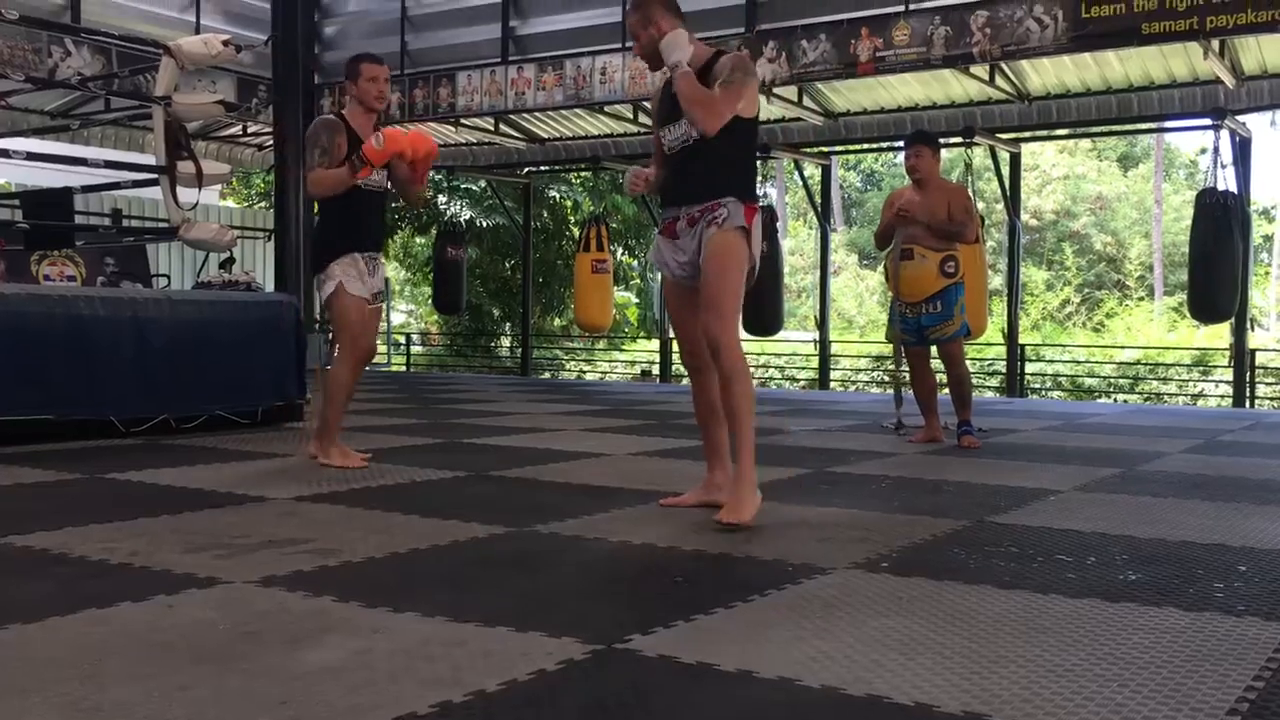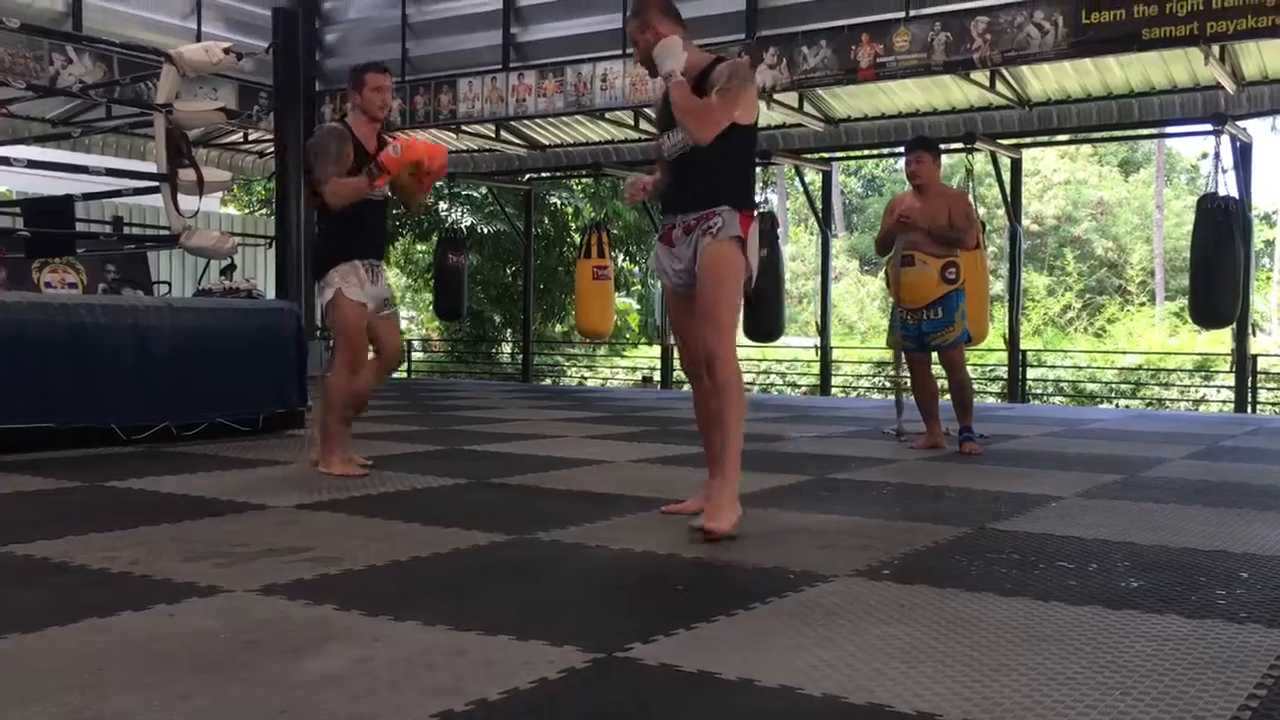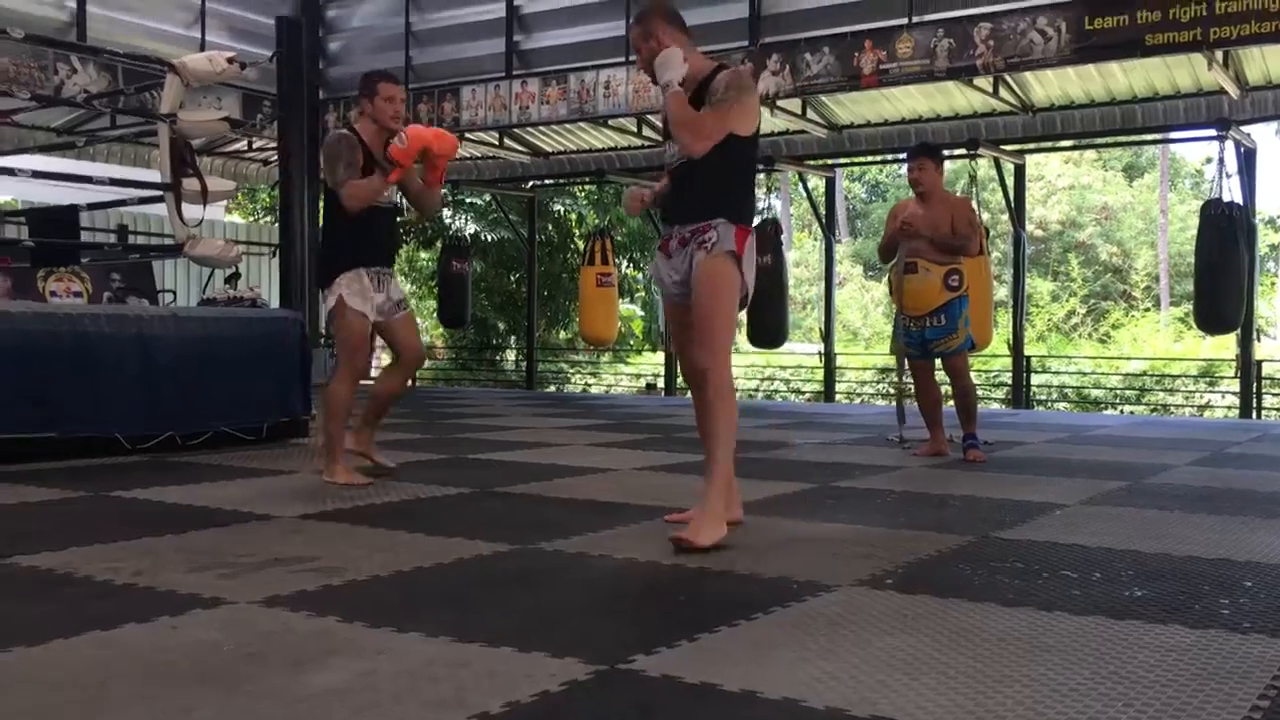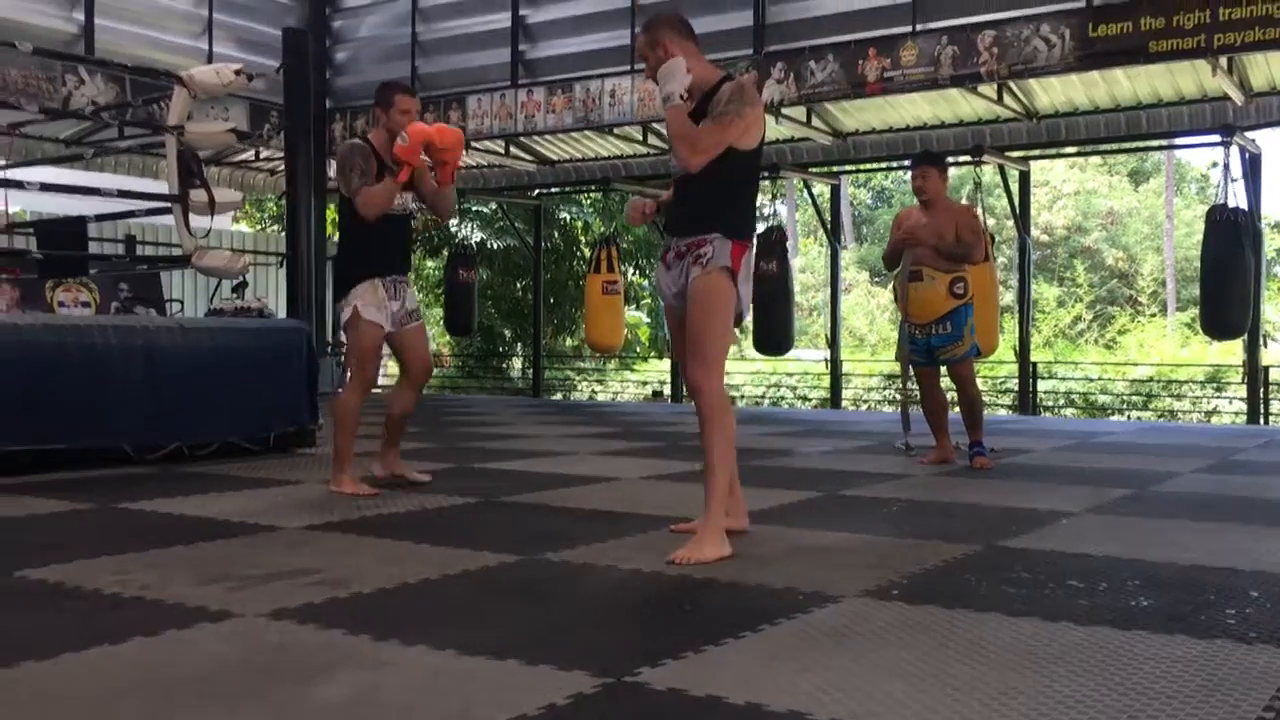
dt=0.1s
person 1, frame 1
left shoulder: (732, 66)
right shoulder: (664, 94)
left elbow: (709, 119)
left wrist: (680, 63)
right wrist: (646, 178)
left hip: (725, 214)
right hip: (674, 227)
left knee: (718, 336)
right knee: (694, 357)
left ankle: (746, 476)
right ankle: (718, 478)
person 1, frame 2
left shoulder: (732, 73)
right shoulder: (669, 96)
left elbow: (702, 130)
left wrist: (673, 72)
right wrist: (648, 186)
left hip: (724, 224)
right hip: (675, 234)
left knee: (715, 349)
right knee: (695, 365)
left ankle: (725, 493)
right ankle: (720, 488)
person 1, frame 3
left shoulder: (733, 82)
right shoulder: (675, 102)
left elbow: (696, 142)
left wrist: (671, 83)
right wrist: (649, 196)
left hip: (721, 236)
right hip: (675, 243)
left knee: (711, 364)
right knee: (695, 375)
left ankle: (713, 508)
right ankle: (726, 498)
person 1, frame 4
left shoulder: (738, 94)
right shoulder: (689, 106)
left elbow: (692, 156)
left wrist: (672, 98)
right wrist: (655, 207)
left hip: (720, 251)
right hip: (679, 254)
left knee: (705, 381)
right knee: (700, 386)
left ankle: (714, 531)
right ankle: (731, 505)
person 2, frame 1
left shoulder: (386, 139)
right shoulder: (329, 128)
left elbow: (412, 197)
right elbow: (315, 186)
left wrist: (419, 168)
right wrist: (361, 163)
left hip: (370, 257)
right hip: (338, 255)
left knee: (360, 353)
right knee: (354, 349)
left ankle: (323, 437)
right ankle: (329, 445)
person 2, frame 2
left shoulder: (386, 145)
right shoulder: (332, 138)
left elbow: (413, 205)
right elbow: (334, 196)
left wrist: (424, 177)
right wrist: (379, 171)
left hip: (373, 265)
right hip: (341, 264)
left knee: (390, 354)
right knee: (352, 358)
left ankle: (336, 430)
right ankle: (329, 453)
person 2, frame 3
right shoulder: (342, 143)
left elbow: (428, 208)
right elbow: (351, 200)
left wrist: (435, 170)
right wrist: (392, 168)
left hip: (382, 272)
right hip: (347, 271)
left knee: (412, 354)
right knee: (353, 366)
left ankle: (363, 433)
right ankle: (333, 462)
person 2, frame 4
left shoulder: (412, 162)
right shoulder: (356, 153)
left elbow: (444, 211)
right elbow: (368, 207)
left wrist: (446, 169)
right wrist: (400, 165)
left hip: (397, 280)
right hip: (361, 281)
left knee: (420, 367)
right knee: (363, 377)
left ankle: (389, 455)
right ankle: (341, 472)
person 3, frame 1
left shoulder: (954, 192)
right shoulder: (896, 197)
left elbow: (968, 233)
right elbow: (880, 243)
left wrist: (923, 219)
right wrist: (891, 222)
left hip: (941, 287)
right hip: (905, 289)
left knee: (953, 356)
right knee: (916, 359)
left ankle: (965, 425)
right ankle: (931, 426)
person 3, frame 2
left shoulder: (954, 198)
right shoulder: (897, 203)
left elbow: (968, 240)
right elbow: (880, 249)
left wrist: (924, 226)
right wrist: (891, 229)
left hip: (942, 293)
right hip: (906, 295)
left knee: (954, 363)
right knee: (917, 365)
left ankle: (966, 432)
right ankle: (933, 432)
person 3, frame 3
left shoulder: (957, 205)
right shoulder: (899, 209)
left elbow: (971, 247)
right elbow: (883, 256)
left wrist: (926, 234)
right wrist: (894, 236)
left hip: (945, 300)
right hip: (909, 302)
left knee: (958, 369)
right knee: (920, 372)
left ankle: (970, 439)
right ankle: (936, 439)
person 3, frame 4
left shoulder: (961, 213)
right shoulder: (903, 218)
left elbow: (976, 254)
right elbow: (888, 264)
left wrist: (931, 242)
right wrist: (898, 245)
left hip: (950, 307)
left knee: (963, 377)
right knee: (926, 380)
left ankle: (977, 446)
right ankle: (943, 446)
